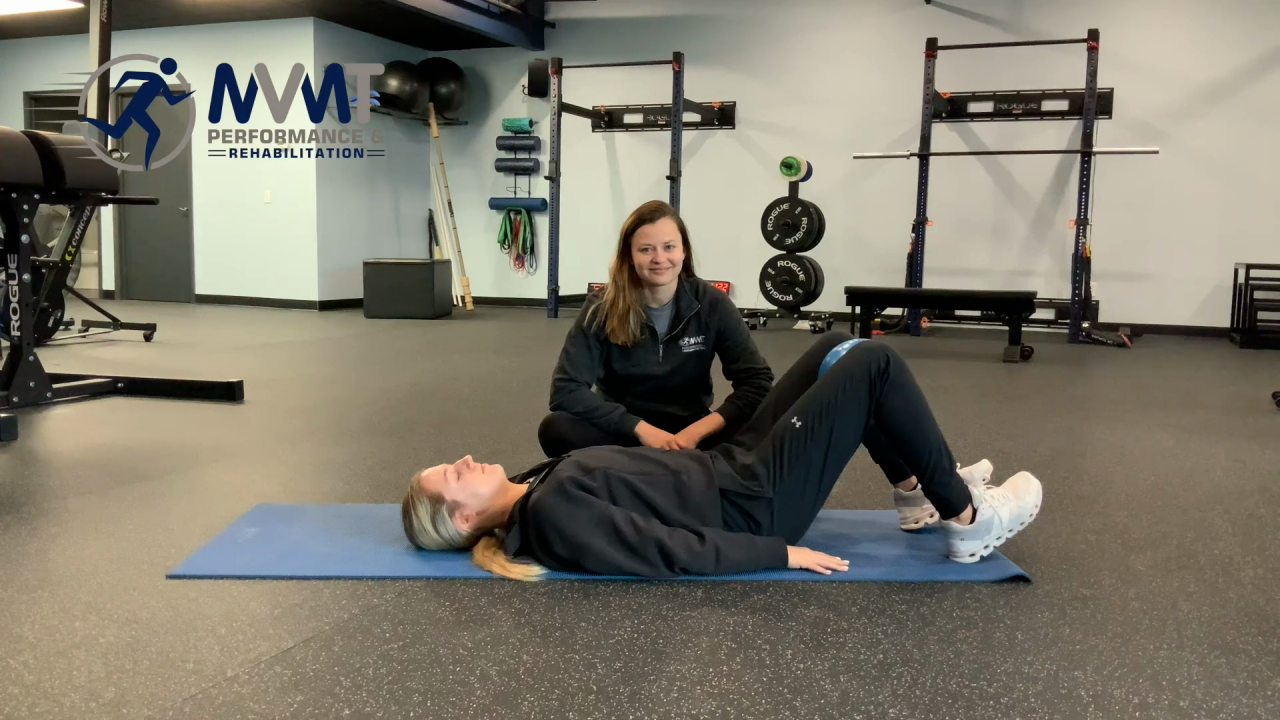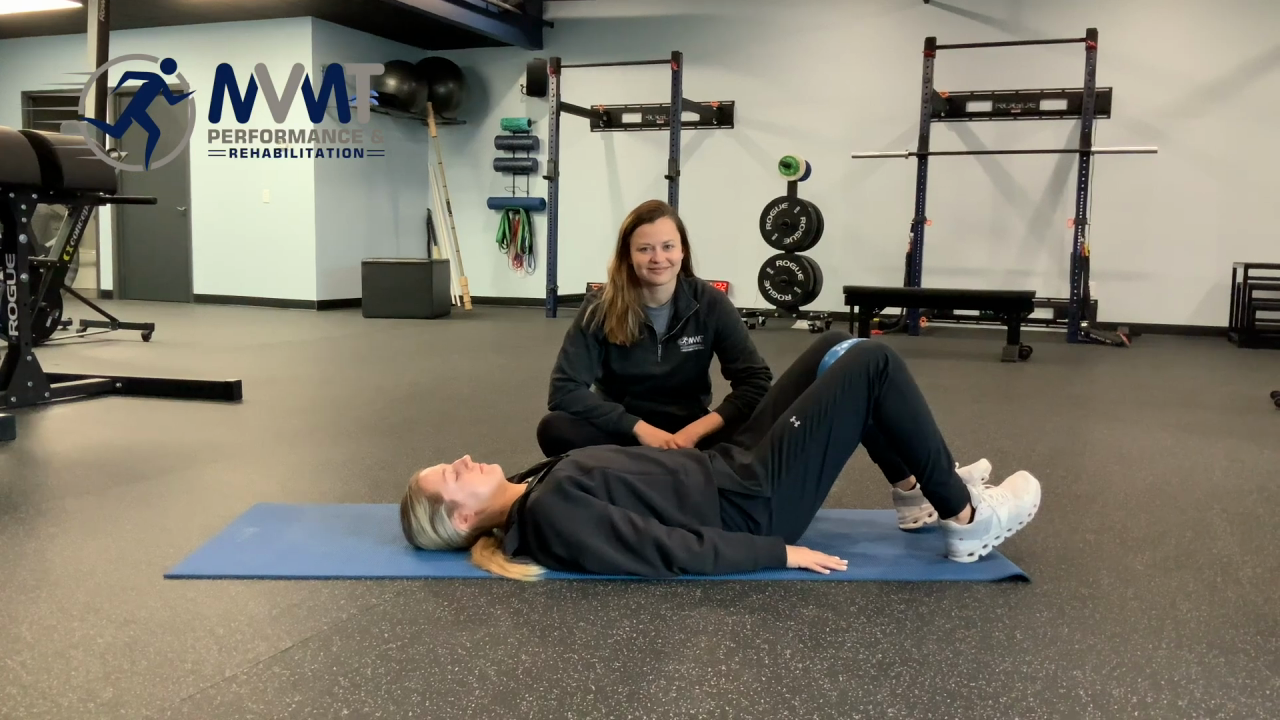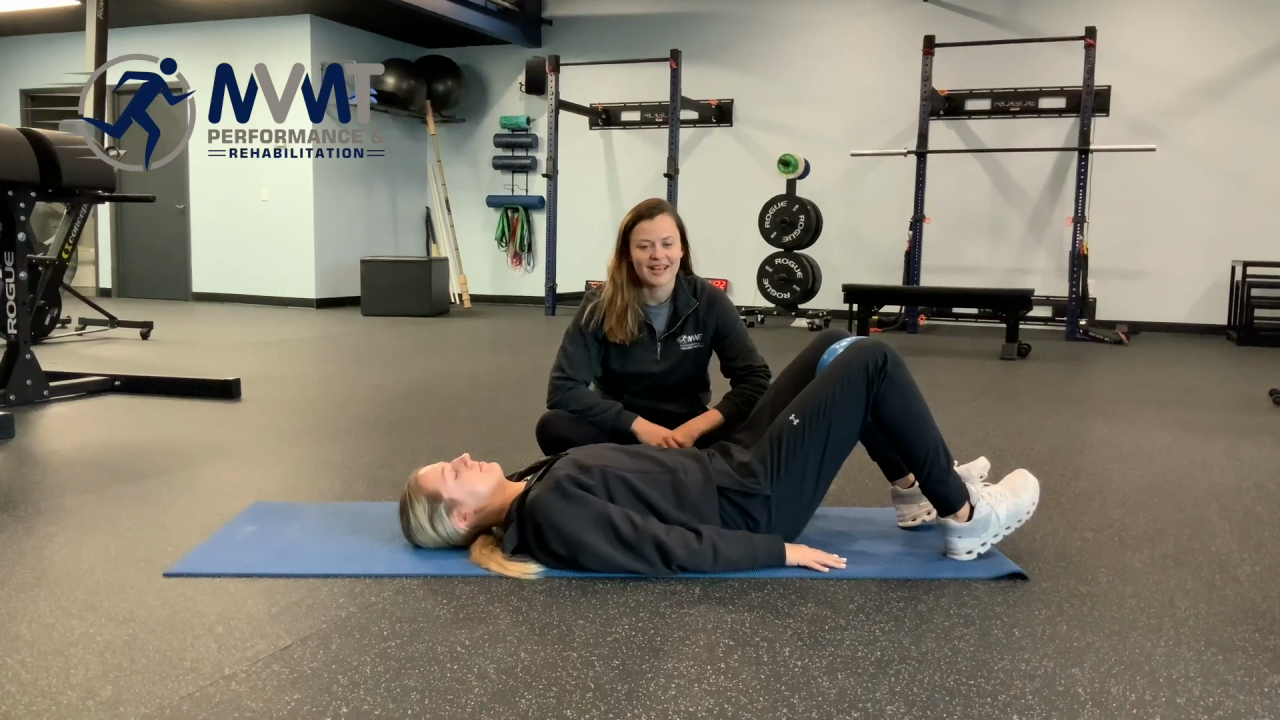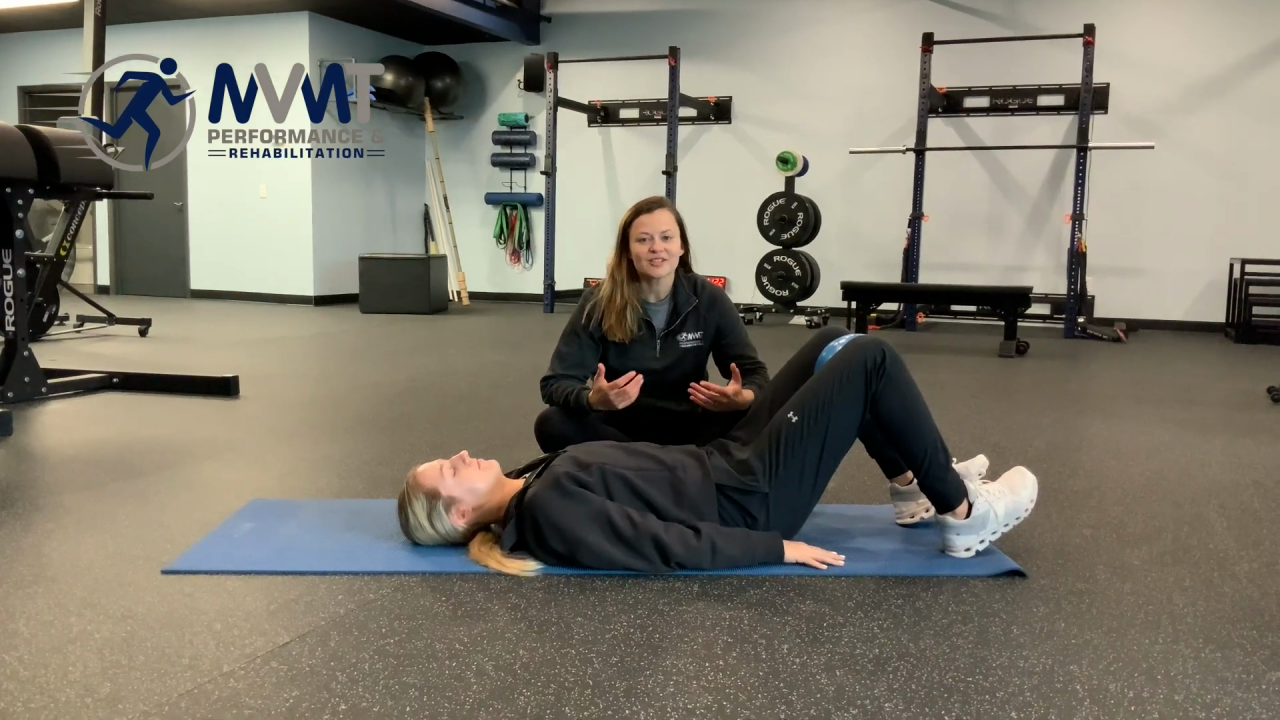
dt=0.5s
person 1, frame 1
left shoulder: (535, 488)
right shoulder: (551, 517)
right elbow: (675, 552)
right wrist: (782, 553)
left hip: (730, 469)
right hip: (755, 504)
left knee: (842, 351)
right knee: (876, 364)
left ankle: (925, 490)
right ankle: (967, 520)
person 1, frame 2
left shoulder: (535, 484)
right shoulder: (550, 515)
right elbow: (674, 550)
right wrist: (781, 553)
left hip: (726, 467)
right hip: (753, 503)
left knee: (839, 346)
right knee: (874, 363)
left ankle: (923, 488)
right ankle: (965, 518)
person 1, frame 3
left shoulder: (533, 484)
right shoulder: (549, 514)
right elbow: (673, 549)
right wrist: (780, 551)
left hip: (727, 467)
right hip: (753, 501)
left knee: (838, 345)
right knee: (873, 361)
left ankle: (922, 487)
right ankle: (964, 517)
person 1, frame 4
left shoulder: (531, 482)
right shoulder: (547, 511)
right elbow: (672, 546)
right wrist: (778, 548)
left hip: (722, 463)
right hip: (750, 500)
left knee: (836, 342)
right knee: (871, 359)
left ankle: (916, 486)
right ankle: (962, 514)
person 2, frame 1
left shoulder: (712, 304)
right shoulder: (604, 307)
left elbow: (758, 382)
right elbow: (566, 391)
left wrist: (695, 432)
right wrist: (642, 429)
left hip: (689, 432)
right hip: (624, 432)
right knee: (555, 430)
person 2, frame 2
left shoulder: (711, 303)
right shoulder: (602, 307)
left elbow: (757, 381)
right elbow: (564, 389)
left wrist: (694, 433)
right wrist: (640, 428)
left hip: (687, 431)
right hip: (622, 431)
right knee: (554, 429)
person 2, frame 3
left shoulder: (710, 301)
right shoulder: (600, 305)
left elbow: (756, 380)
right elbow: (563, 389)
left wrist: (695, 428)
right wrist: (638, 425)
left hip: (687, 429)
right hip: (621, 431)
right knee: (553, 428)
person 2, frame 4
left shoulder: (709, 299)
right shoulder: (600, 302)
left elbow: (754, 373)
right elbow: (555, 383)
left wrist: (742, 399)
right wrist: (592, 400)
left hip: (687, 427)
right hip: (618, 428)
right knee: (551, 425)
